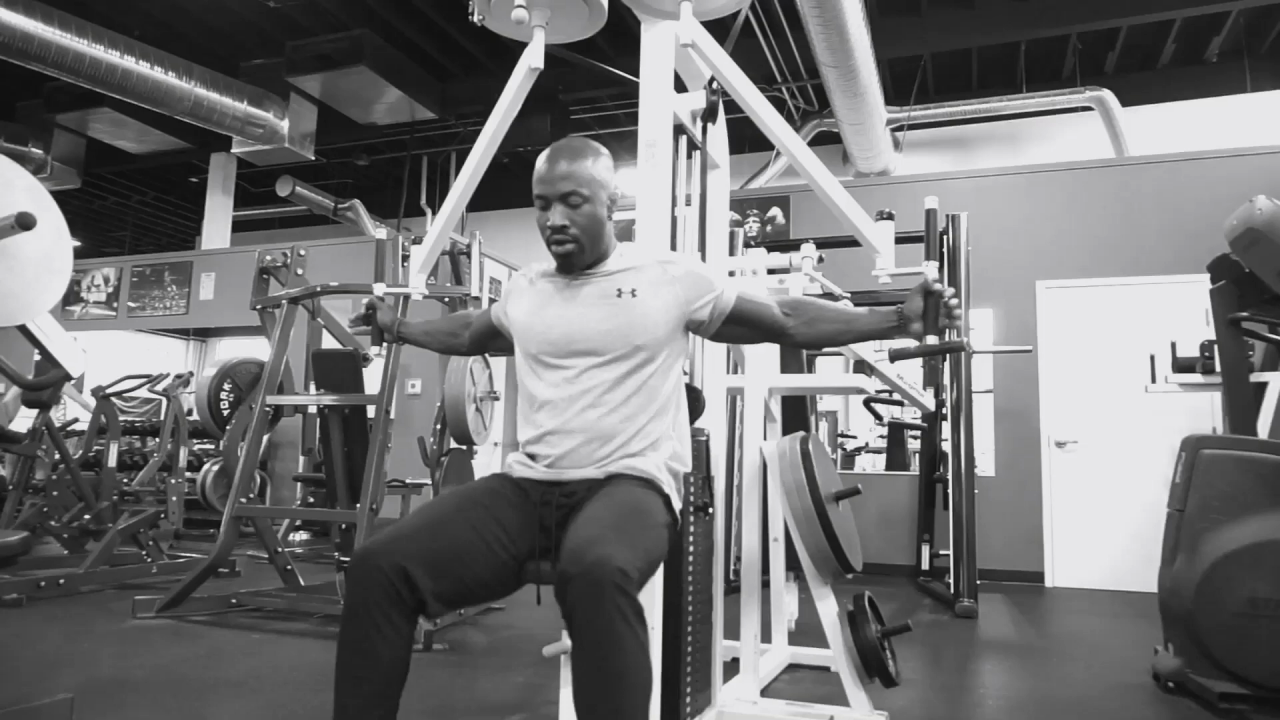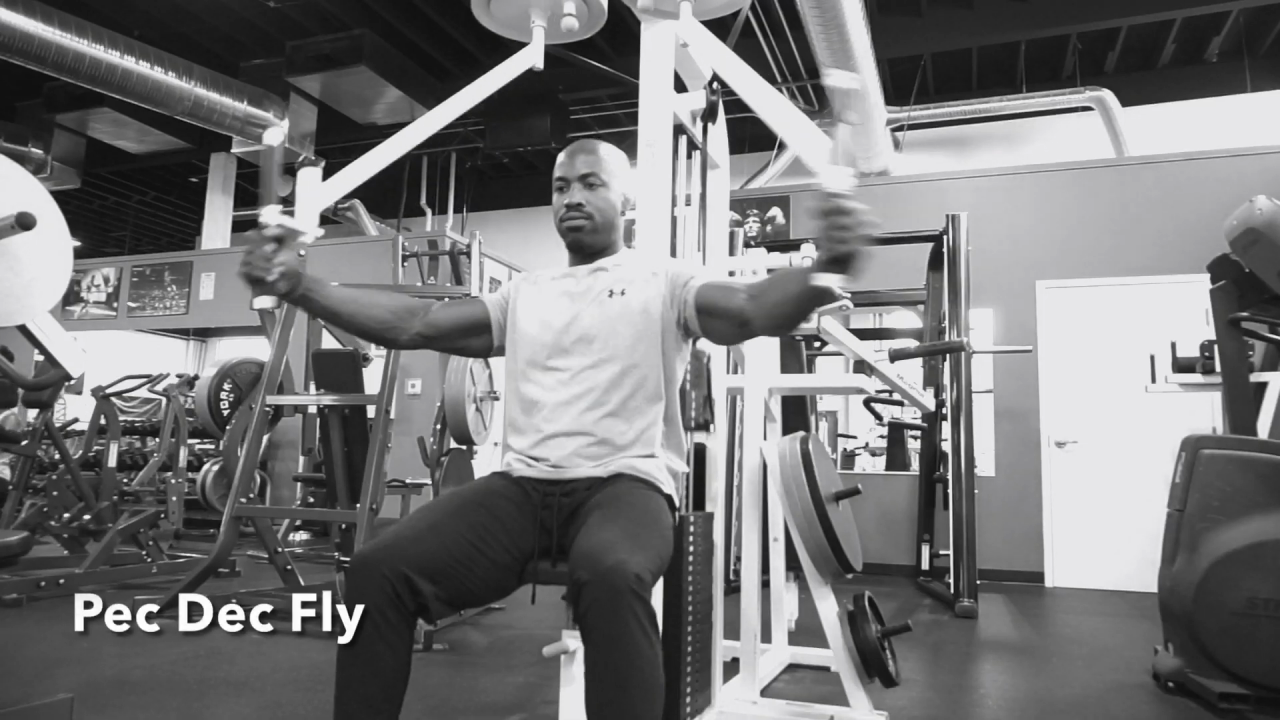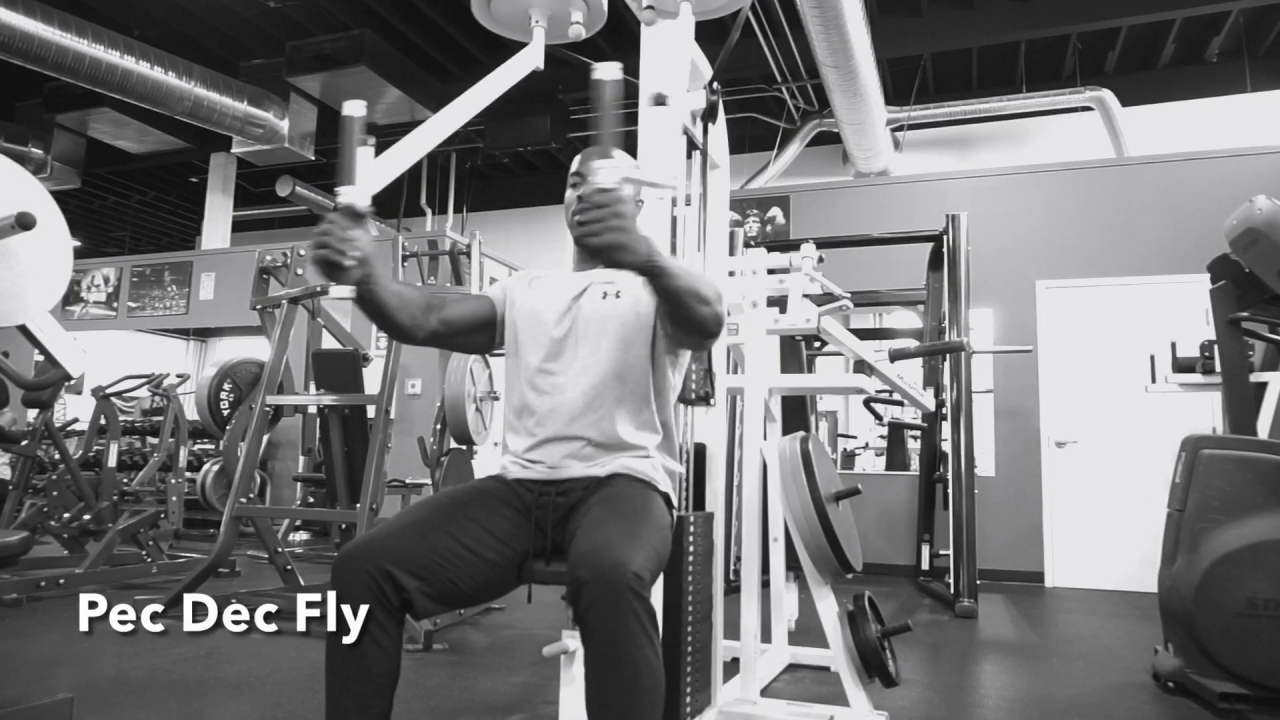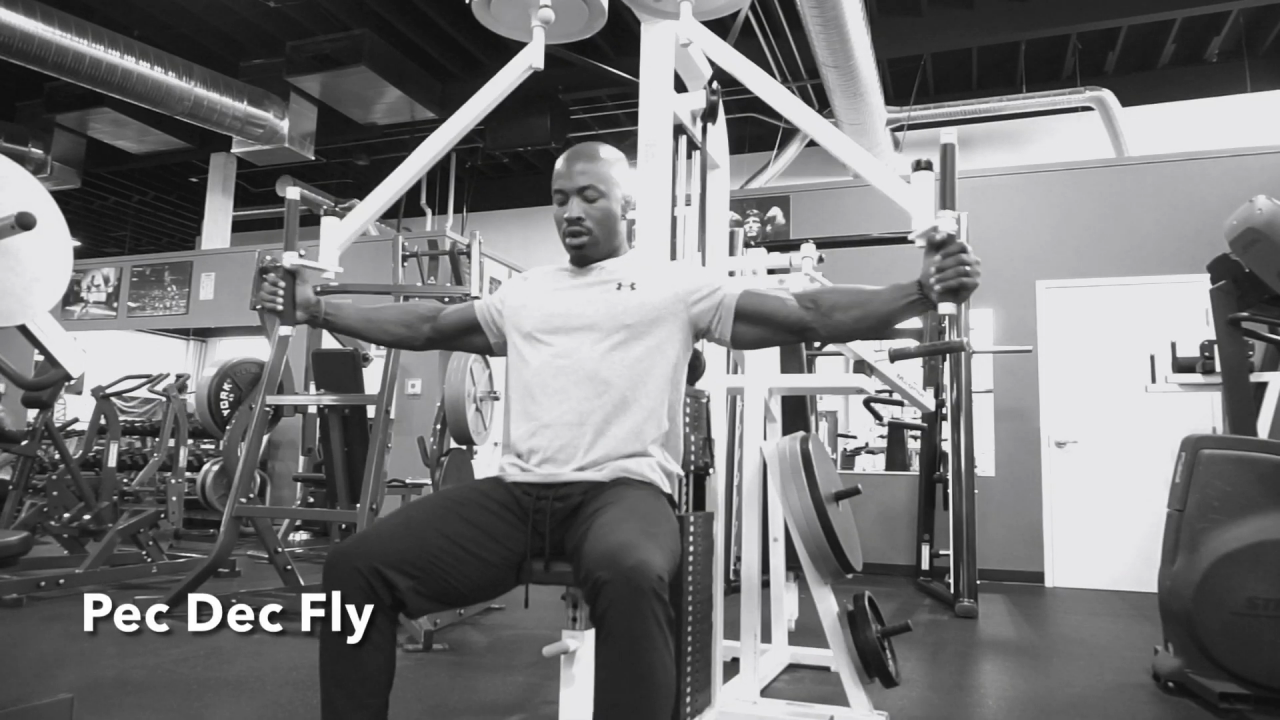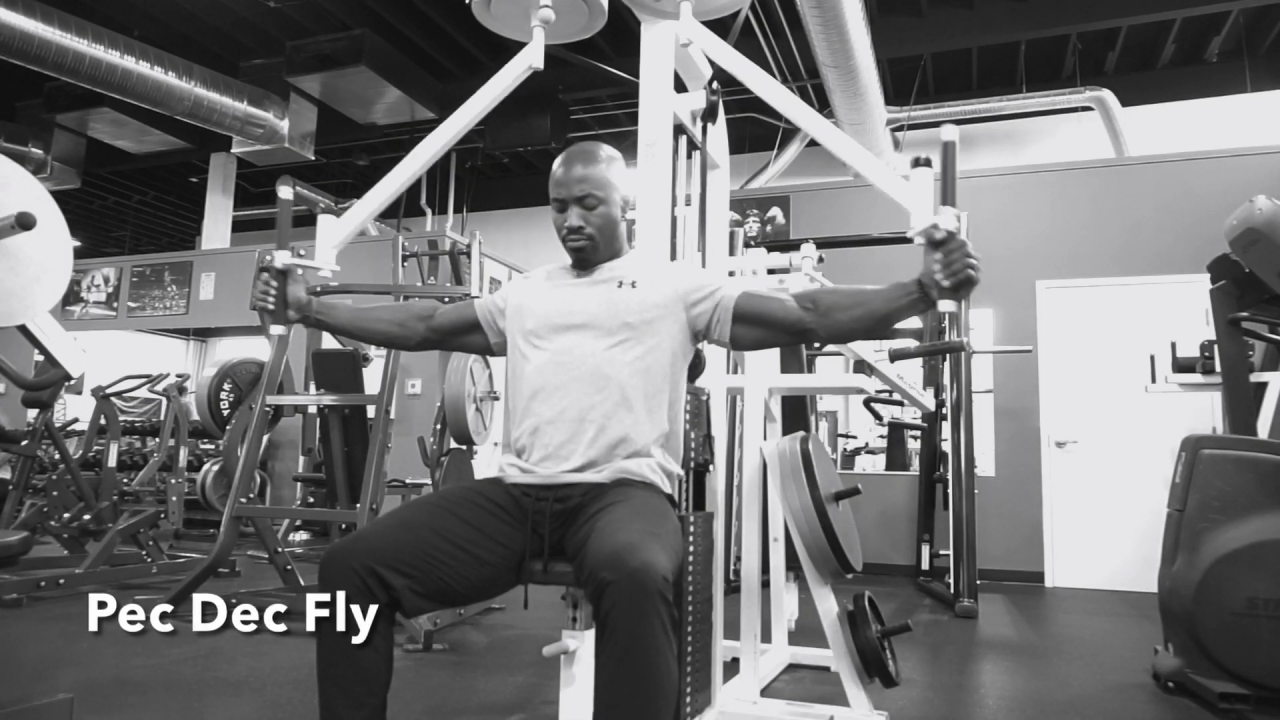
dt=1s
person 1, frame 1
left shoulder: (671, 277)
right shoulder: (524, 289)
left elbow: (787, 320)
right elbow: (470, 333)
left wrist: (899, 318)
right wrist: (397, 326)
left hip: (630, 483)
right hip: (528, 485)
left knee: (594, 570)
right knee: (380, 566)
person 1, frame 2
left shoulder: (664, 281)
right shoulder: (523, 293)
left elbow: (758, 311)
right elbow: (413, 323)
left wrist: (828, 265)
right wrist: (295, 283)
left hip: (627, 482)
right hip: (522, 484)
left knee: (610, 578)
right knee: (379, 570)
person 1, frame 3
left shoulder: (658, 286)
right shoulder: (526, 289)
left elbow: (702, 319)
right elbow: (428, 319)
left wrist: (646, 258)
right wrist: (360, 275)
left hip: (621, 482)
right hip: (520, 486)
left knee: (610, 575)
right knee: (364, 565)
person 1, frame 4
left shoulder: (676, 285)
right shoulder: (524, 291)
left elbow: (810, 315)
right elbow: (426, 327)
left wrist: (921, 291)
right wrist: (317, 309)
left hip: (624, 486)
right hip: (517, 489)
left knee: (629, 574)
right knee: (356, 563)
person 1, frame 5
left shoulder: (676, 286)
right shoulder: (524, 293)
left elbow: (809, 315)
right elbow: (424, 324)
left wrist: (924, 287)
right wrist: (310, 309)
left hip: (623, 488)
right hip: (516, 490)
left knee: (636, 576)
right knee: (351, 564)
